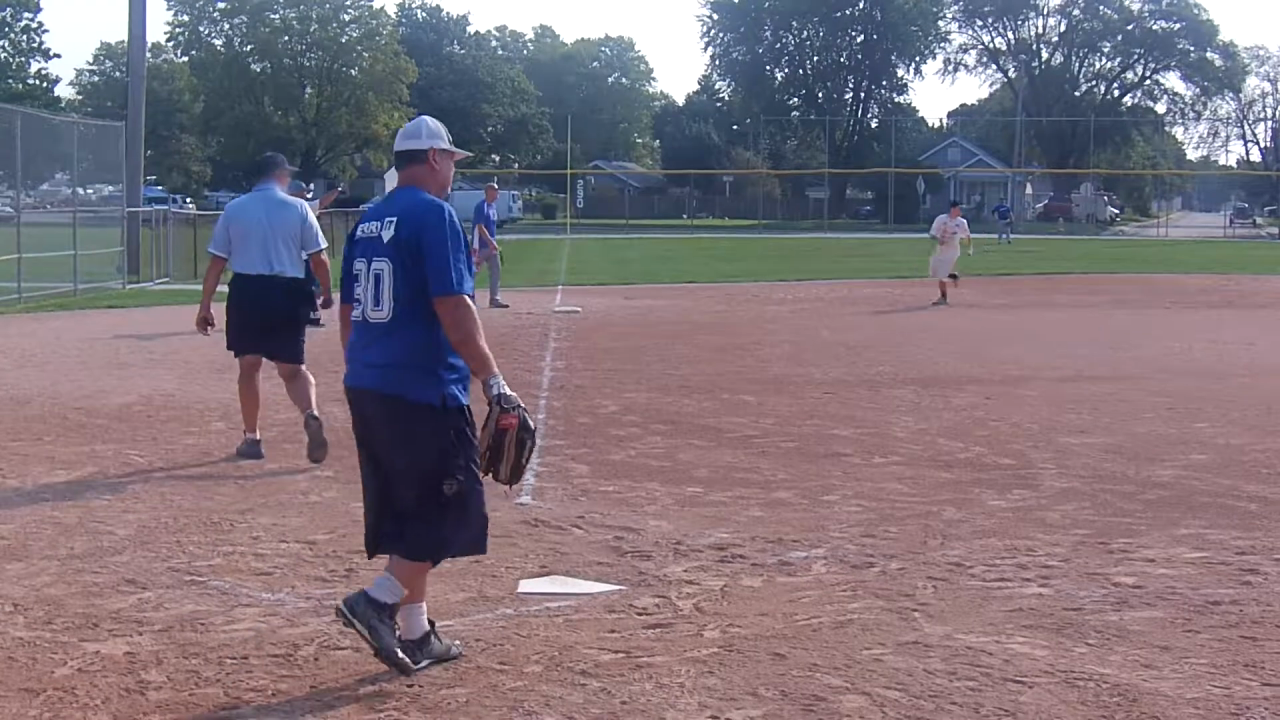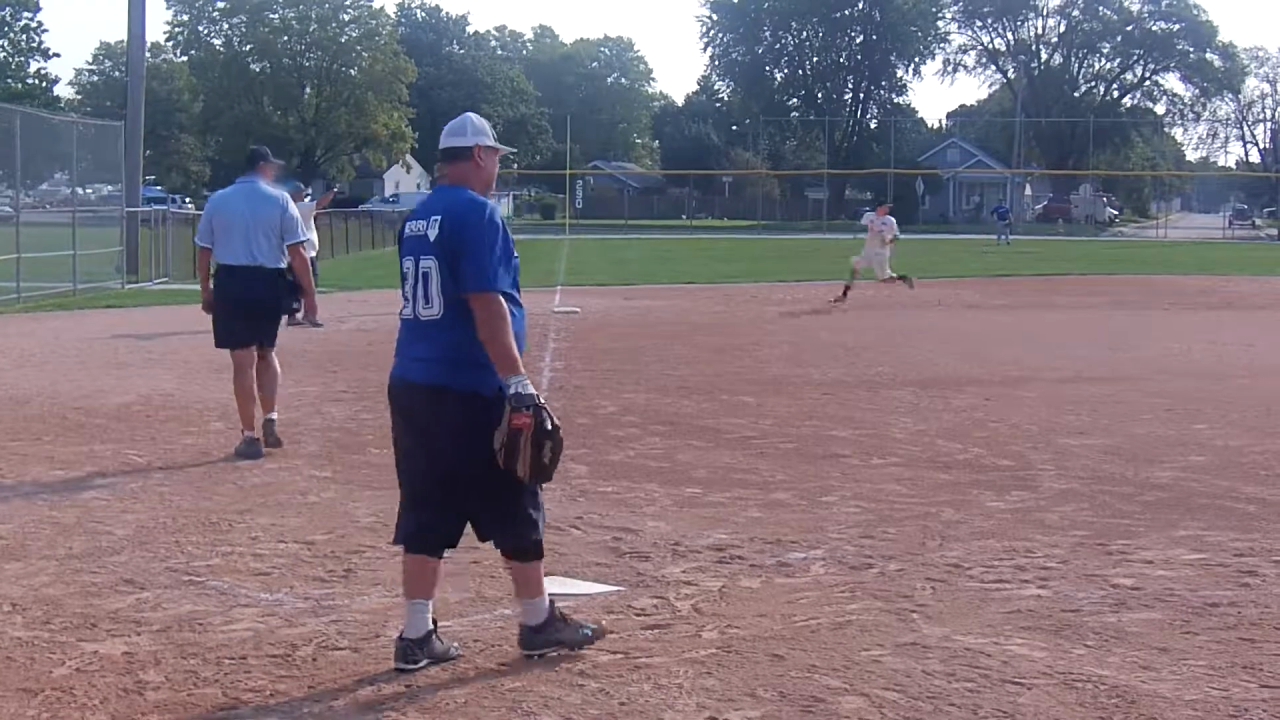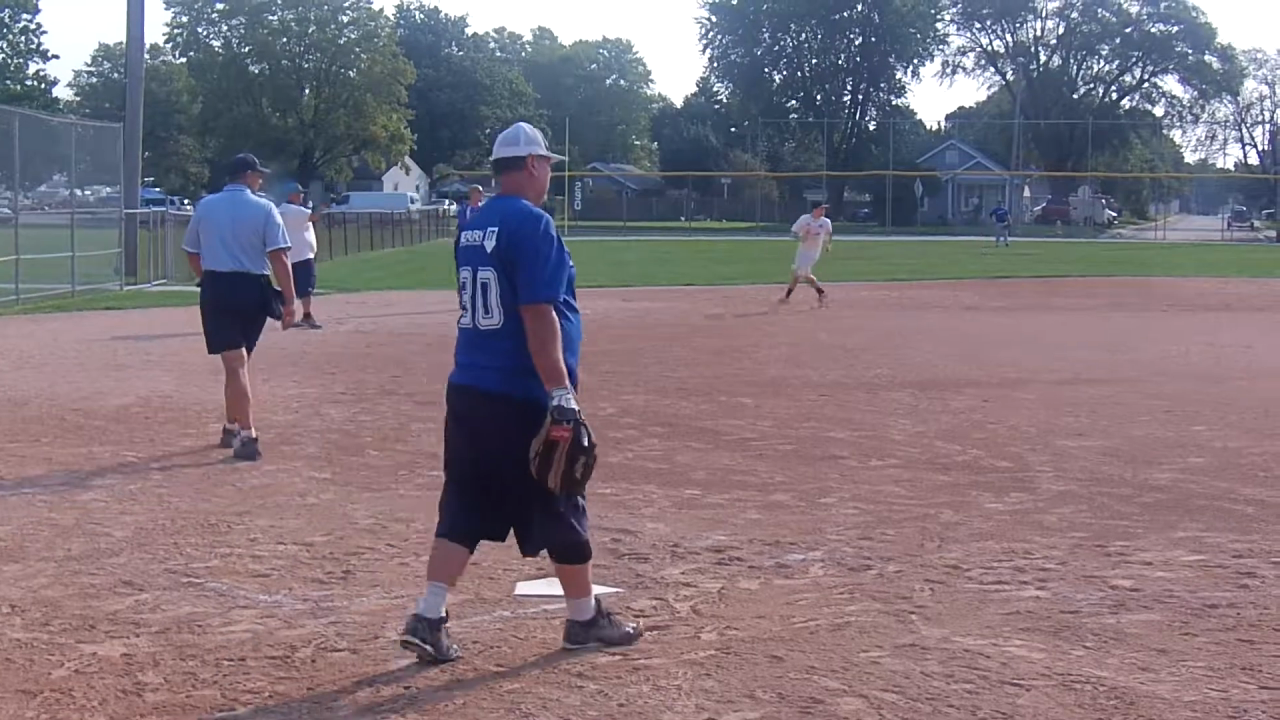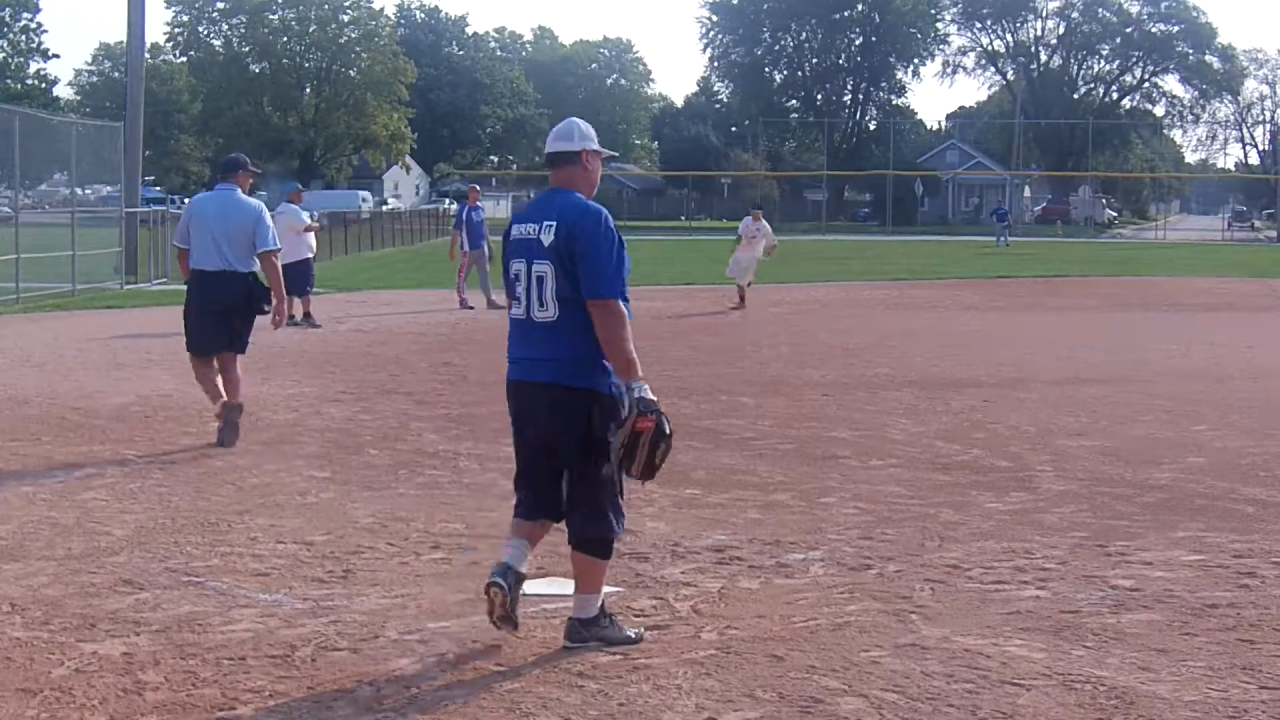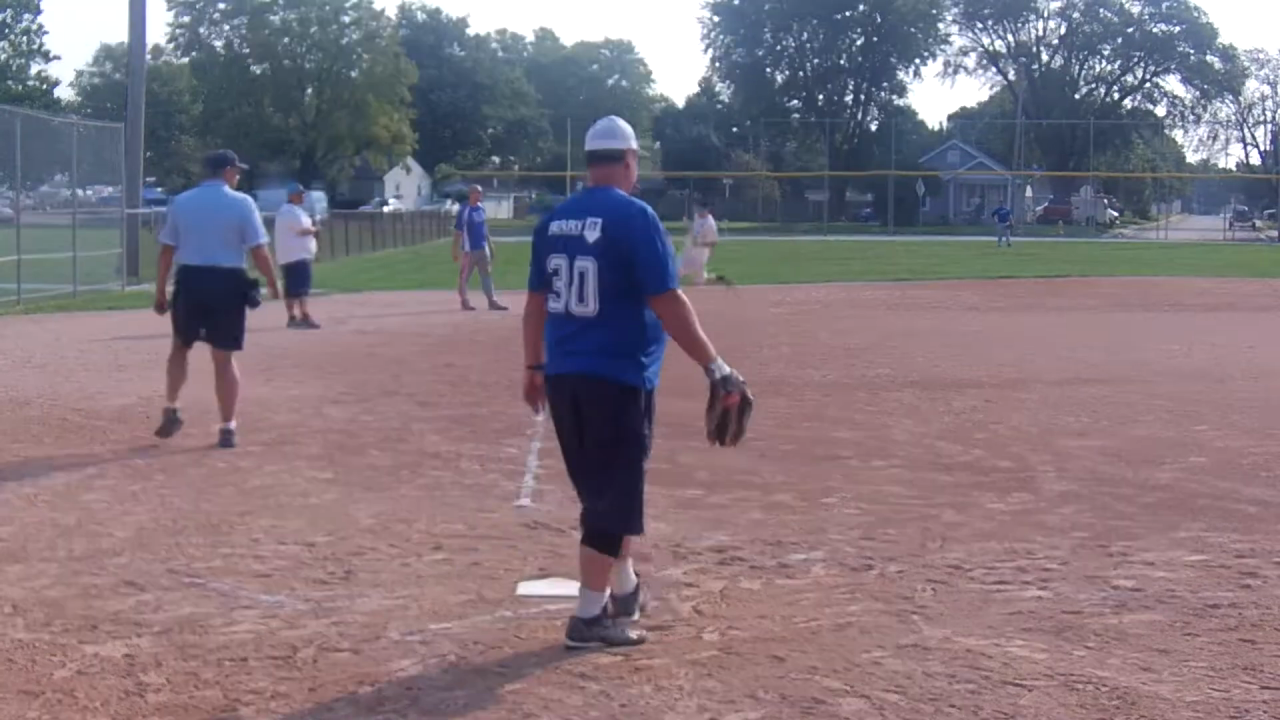
dt=0.2s
person 1, frame 1
left shoulder: (367, 222)
right shoulder: (435, 215)
left elbow: (348, 311)
right elbow: (453, 307)
right wrist: (493, 381)
left hip: (366, 386)
right hip: (423, 393)
left knee: (399, 514)
right knee: (451, 515)
left ankle: (411, 632)
right ankle: (375, 602)
person 1, frame 2
left shoulder: (417, 218)
right shoulder: (478, 213)
right elbow: (486, 305)
right wrist: (517, 380)
left hip: (411, 382)
right hip: (469, 388)
left knee: (424, 512)
right knee: (515, 506)
left ankle: (414, 635)
right ankle: (538, 622)
person 1, frame 3
left shoulder: (471, 228)
right shoulder: (533, 224)
right elbow: (540, 317)
right wrist: (561, 393)
left hip: (469, 389)
right hip: (525, 395)
left knee: (467, 509)
right knee: (557, 509)
left ankle: (427, 617)
right ankle: (584, 618)
person 1, frame 4
left shoulder: (521, 221)
right shoulder: (589, 218)
right elbow: (605, 311)
right wrist: (638, 384)
left hip: (525, 379)
right hip: (582, 385)
left knee: (538, 489)
right knee: (593, 499)
left ankle: (508, 572)
right ankle: (586, 617)
person 1, frame 5
left shoulder: (553, 220)
right shoulder: (634, 216)
left elbow: (536, 302)
right elbow: (667, 303)
left wrist: (534, 367)
right wrist: (715, 366)
left hip: (563, 375)
right hip: (619, 378)
left knee: (602, 486)
right knee: (613, 494)
left ankle: (622, 586)
right ankle: (589, 615)
person 2, frame 1
left shoulder: (234, 209)
right shoulder: (297, 208)
left elbow: (217, 261)
right elbow: (318, 259)
left wrist: (205, 306)
right wrist: (326, 293)
left hip: (246, 293)
right hip: (287, 294)
left knee: (249, 367)
right knee: (292, 367)
left ankle: (252, 438)
right ankle: (311, 417)
person 2, frame 2
left shoulder: (218, 200)
right shoulder: (280, 200)
left elbow: (204, 251)
right elbow: (297, 251)
left wrist: (206, 290)
right wrist: (309, 292)
left hip: (230, 284)
right hip: (269, 284)
left knee: (244, 362)
right knee: (265, 355)
left ankle: (251, 436)
right ankle: (270, 420)
person 2, frame 3
left shoulder: (205, 207)
right shoulder: (265, 208)
left elbow: (193, 255)
right elbow: (278, 258)
right wrist: (289, 300)
left hip: (217, 289)
right hip: (254, 291)
left knee: (235, 364)
right knee: (241, 360)
left ankle: (246, 433)
right ankle: (233, 429)
person 2, frame 4
left shoulder: (195, 205)
right shoulder: (255, 209)
left elbow: (183, 253)
right elbow: (269, 259)
right wrist: (279, 300)
left hip: (204, 287)
right hip: (241, 289)
left knee: (202, 358)
right knee: (229, 359)
left ankle: (225, 403)
right ankle: (227, 426)
person 2, frame 5
left shoulder: (182, 201)
right shoulder: (242, 203)
left elbow: (167, 250)
right elbow: (258, 251)
left wrist: (160, 291)
right wrist: (272, 281)
left hip: (190, 282)
right hip: (228, 284)
left knee: (180, 348)
right knee: (224, 358)
left ankle: (171, 410)
right ankle: (227, 428)
